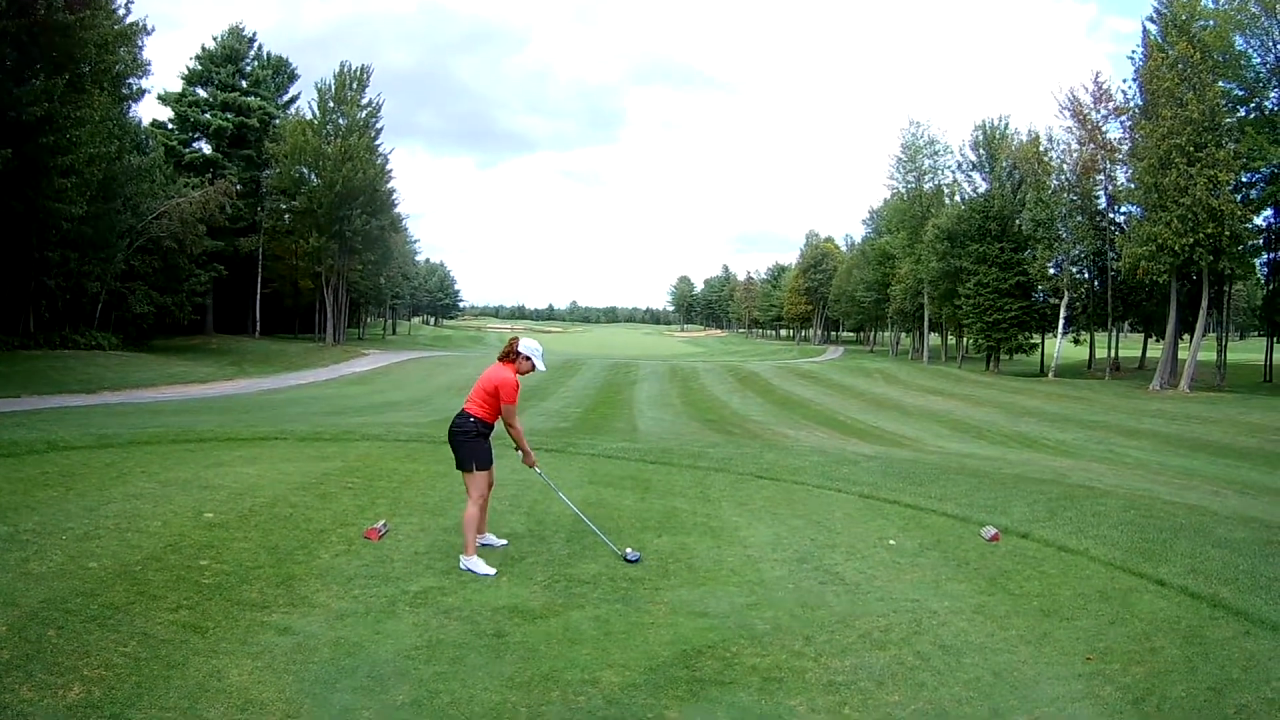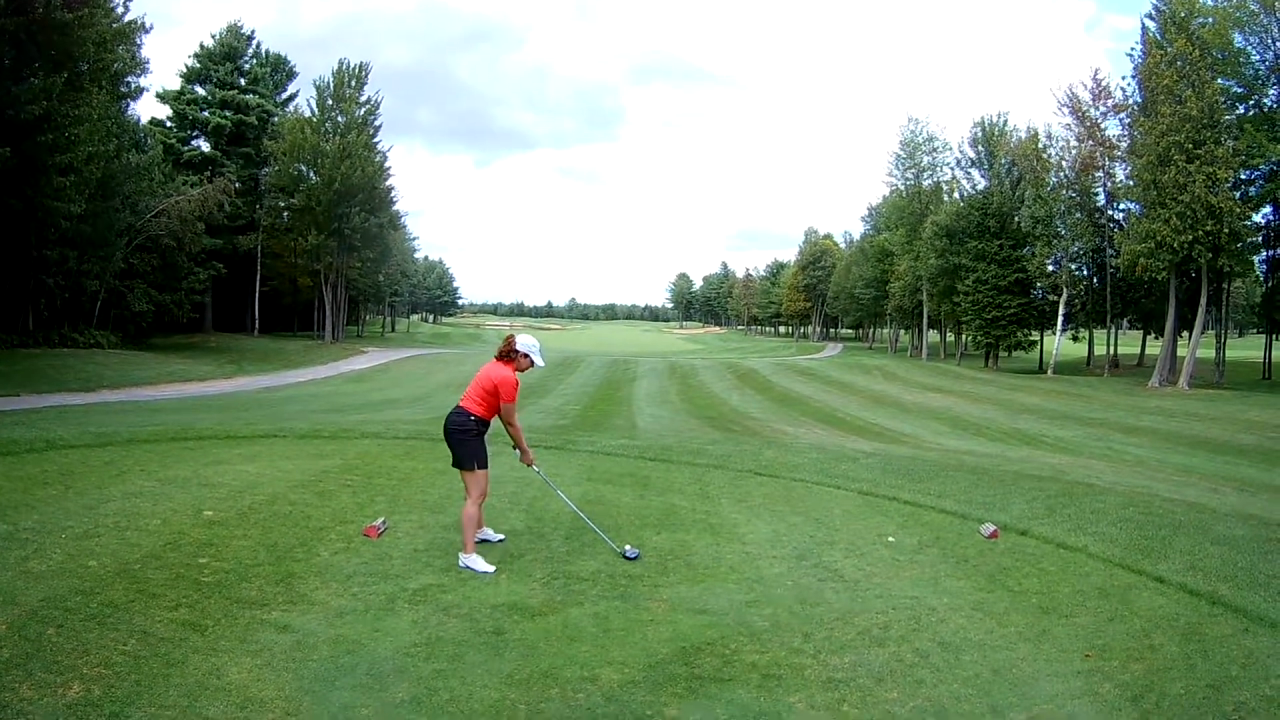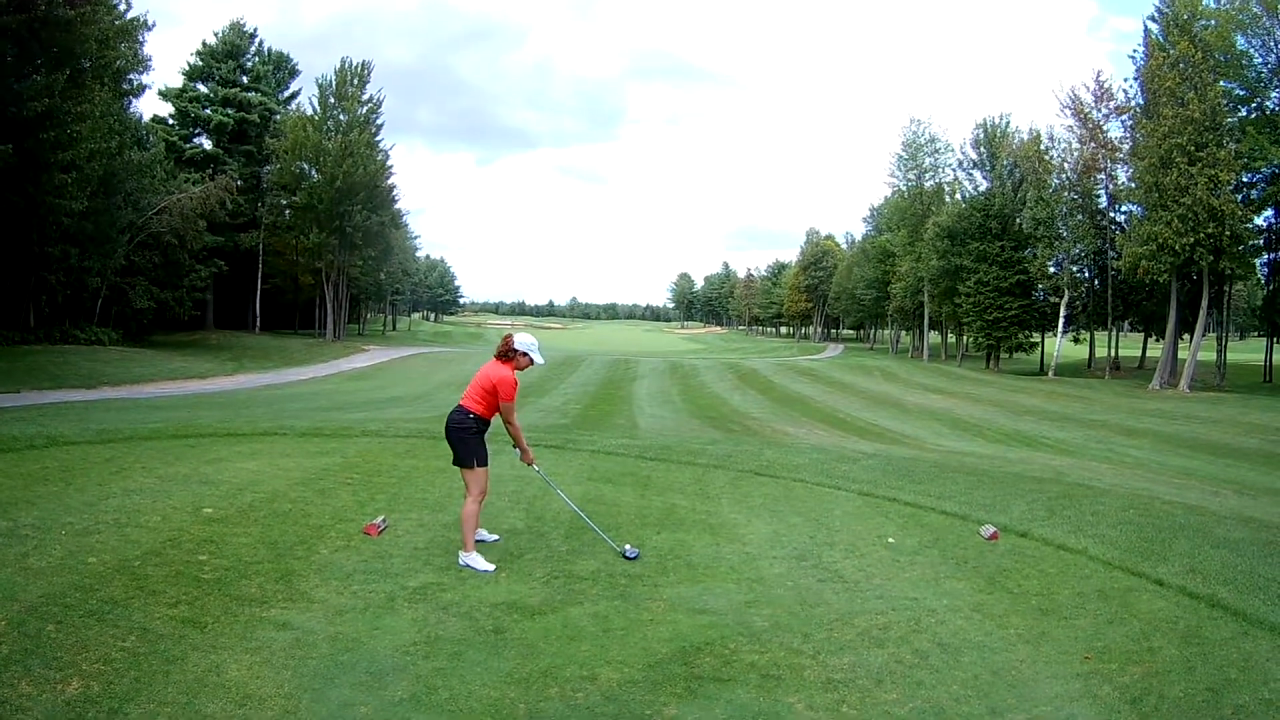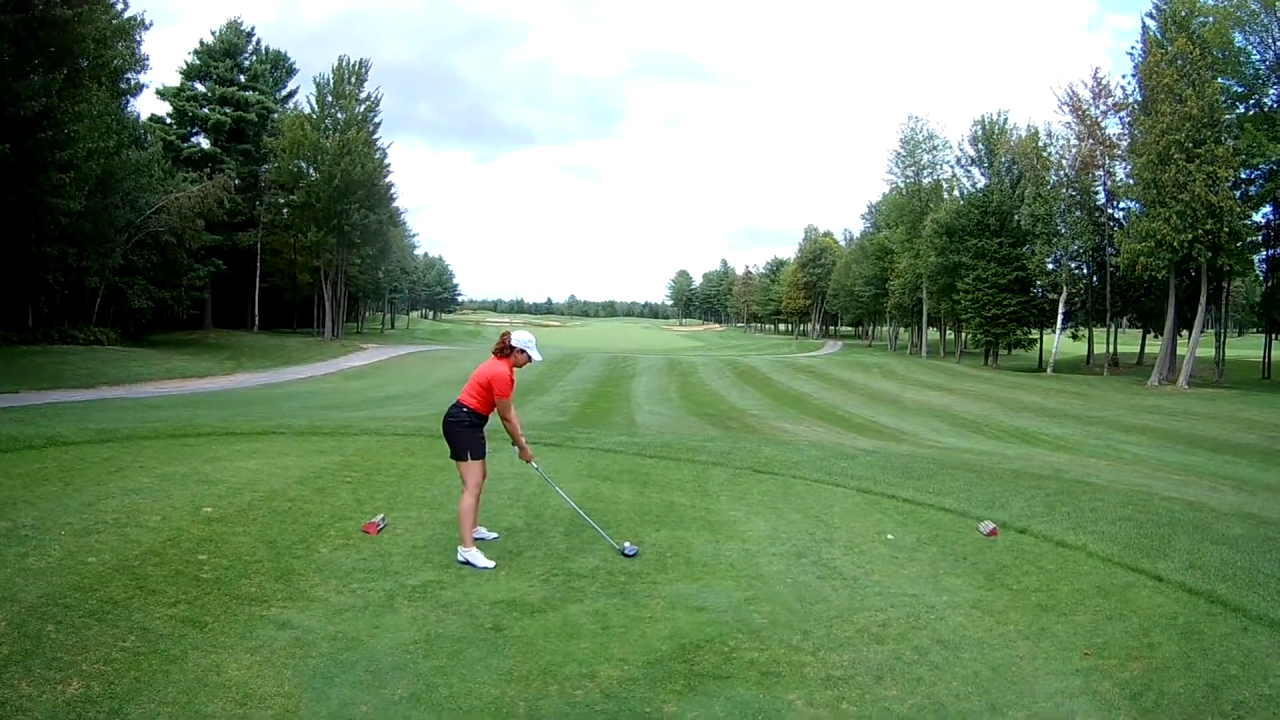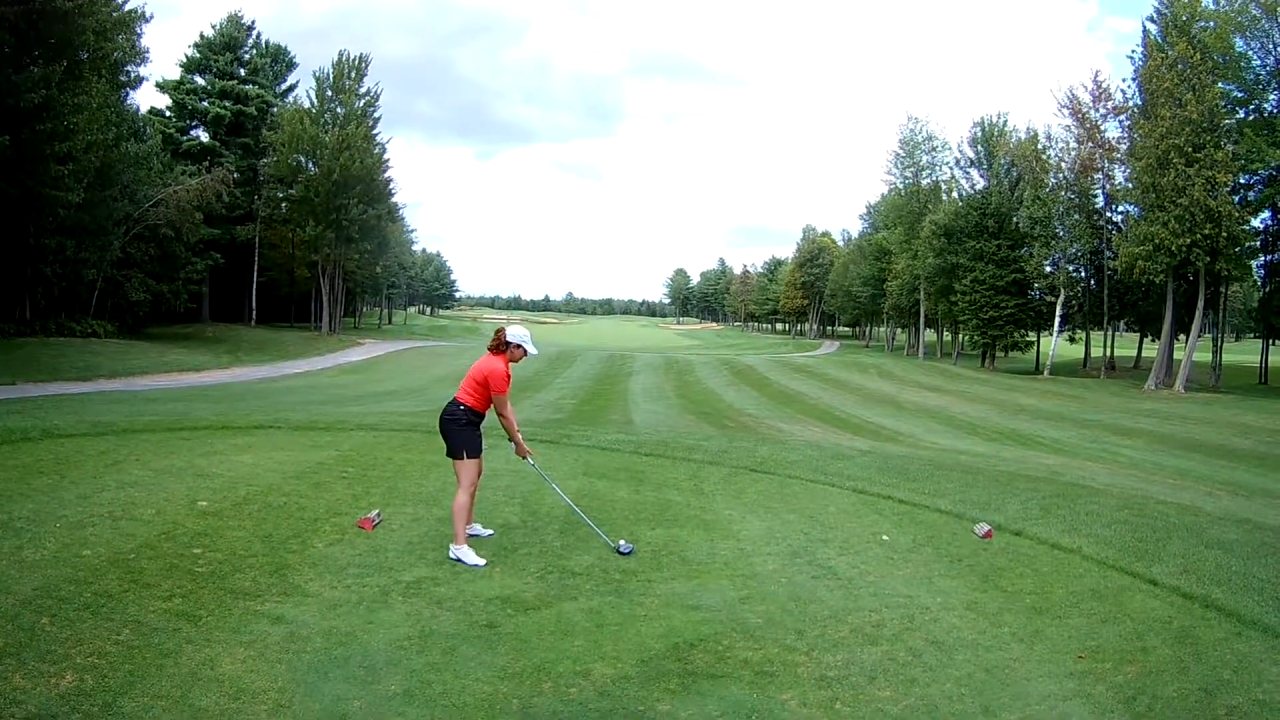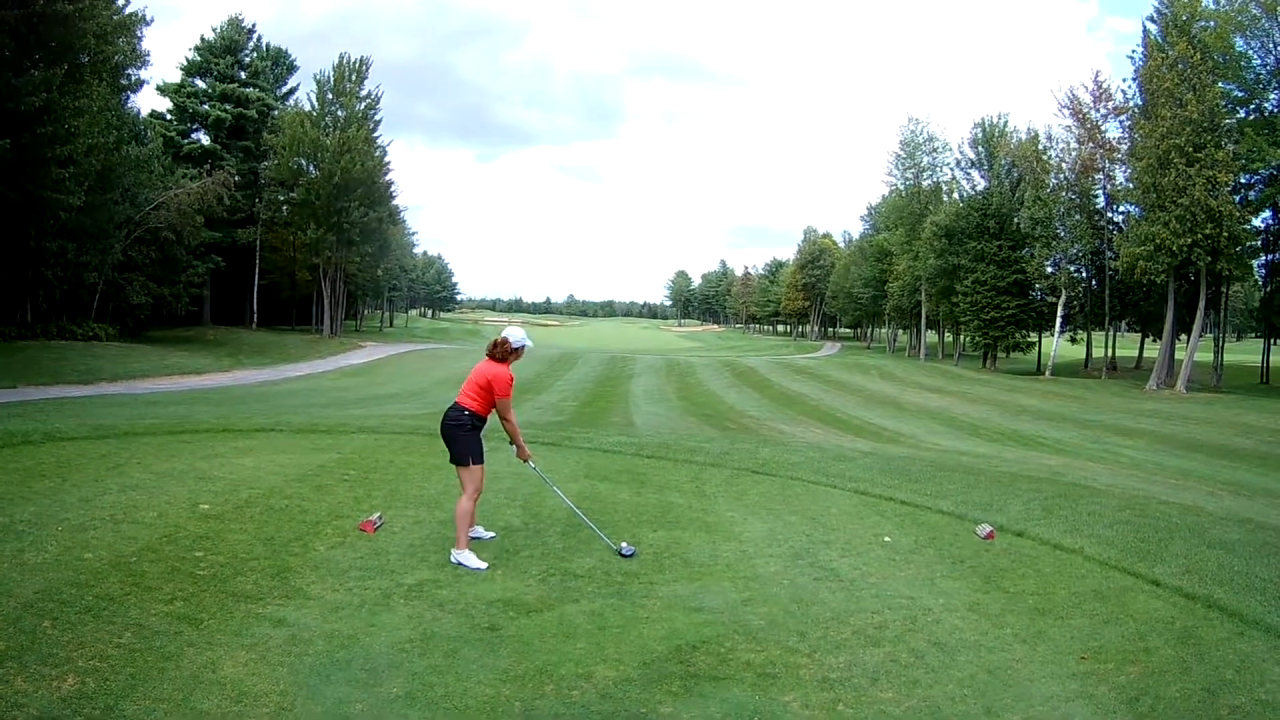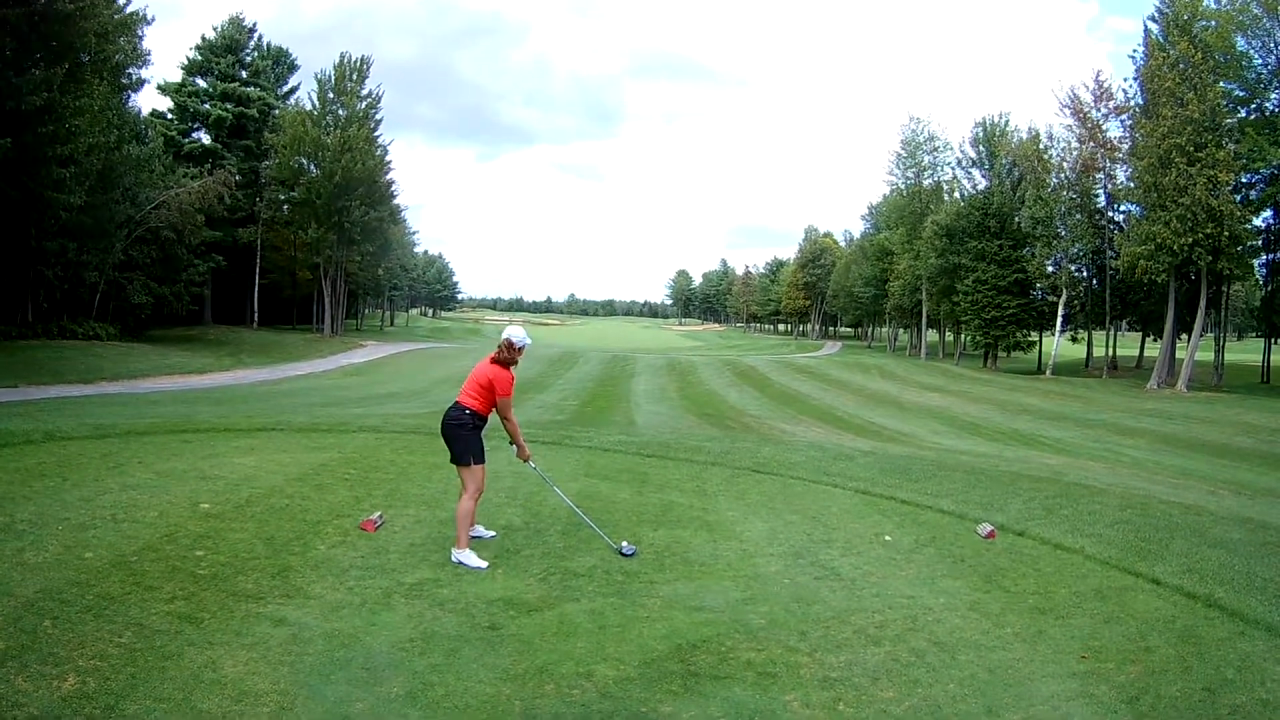
dt=0.2s
person 1, frame 1
left shoulder: (503, 370)
right shoulder: (507, 379)
left elbow: (509, 415)
right elbow: (510, 423)
left wrist: (524, 445)
right wrist: (526, 452)
left hip: (474, 430)
right hip: (469, 433)
left knee: (486, 485)
right knee: (477, 496)
left ankle: (481, 534)
right ankle: (468, 557)
person 1, frame 2
left shoulder: (498, 366)
right shoulder: (507, 378)
left elbow: (503, 413)
right elbow: (510, 422)
left wrist: (520, 444)
right wrist: (524, 451)
left hip: (461, 424)
right hip: (466, 430)
left knee: (478, 486)
right knee: (476, 494)
left ankle: (479, 530)
right ankle: (467, 555)
person 1, frame 3
left shoulder: (499, 365)
right shoulder: (506, 378)
left elbow: (504, 413)
right elbow: (509, 421)
left wrist: (521, 444)
right wrist: (524, 450)
left hip: (462, 423)
right hip: (467, 428)
left knee: (477, 485)
right knee: (477, 492)
left ankle: (474, 531)
right ankle: (467, 553)
person 1, frame 4
left shoulder: (502, 365)
right shoulder: (501, 374)
left elbow: (509, 408)
right elbow: (506, 417)
left wrist: (521, 437)
right wrist: (522, 447)
left hip: (469, 421)
right hip: (462, 423)
left knee: (478, 477)
right knee: (473, 486)
left ankle: (473, 528)
right ankle: (467, 548)
person 1, frame 5
left shoulder: (498, 361)
right shoulder: (497, 369)
left elbow: (505, 403)
right elbow: (502, 413)
left wrist: (517, 434)
right wrist: (517, 443)
left hip: (466, 419)
right hip: (459, 421)
left knee: (474, 474)
right knee: (467, 484)
left ankle: (467, 525)
right ankle: (459, 546)
person 1, frame 6
left shoulder: (495, 364)
right shoulder: (501, 374)
left elbow: (505, 410)
right elbow: (505, 417)
left wrist: (518, 439)
right wrist: (520, 447)
left hip: (463, 422)
right hip: (462, 426)
left knee: (475, 480)
right knee: (472, 489)
left ankle: (470, 528)
right ankle: (460, 551)
person 1, frame 7
left shoulder: (494, 363)
right shoulder: (503, 374)
left elbow: (503, 411)
right elbow: (506, 417)
left wrist: (518, 439)
right wrist: (521, 446)
left hip: (461, 421)
right hip: (464, 425)
left knee: (473, 481)
right knee: (473, 489)
left ankle: (470, 527)
right ankle: (461, 550)
